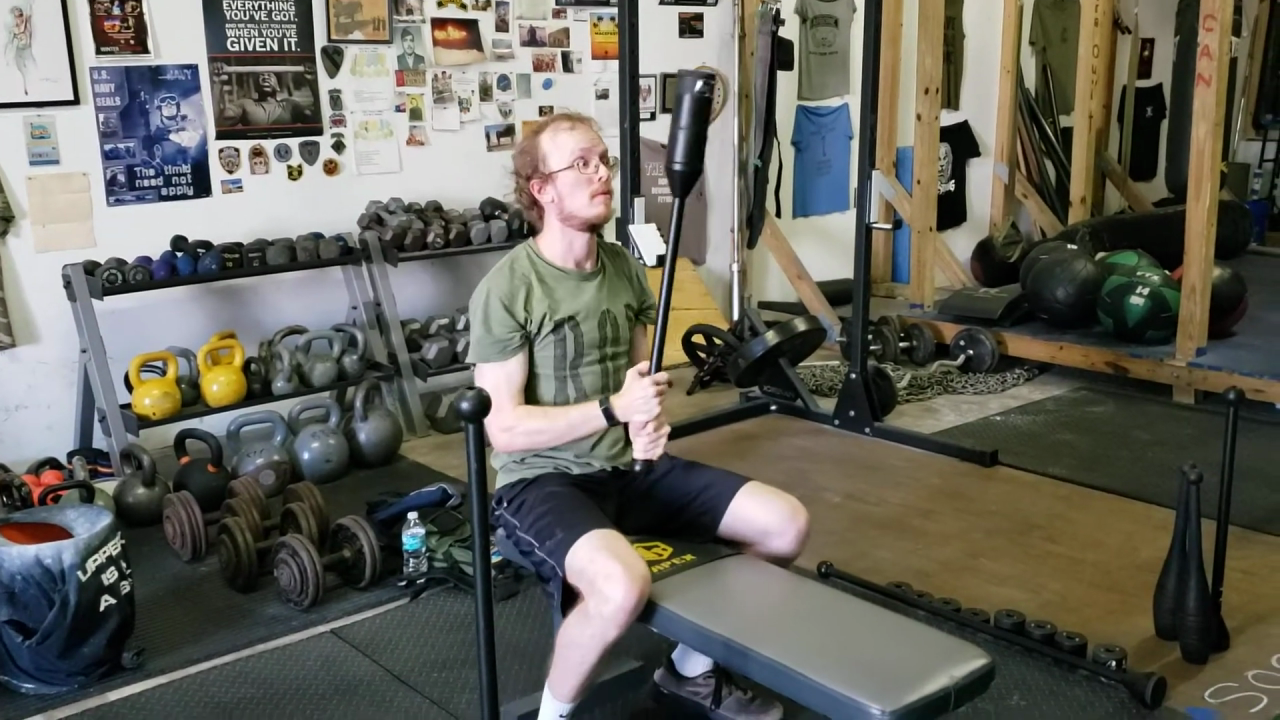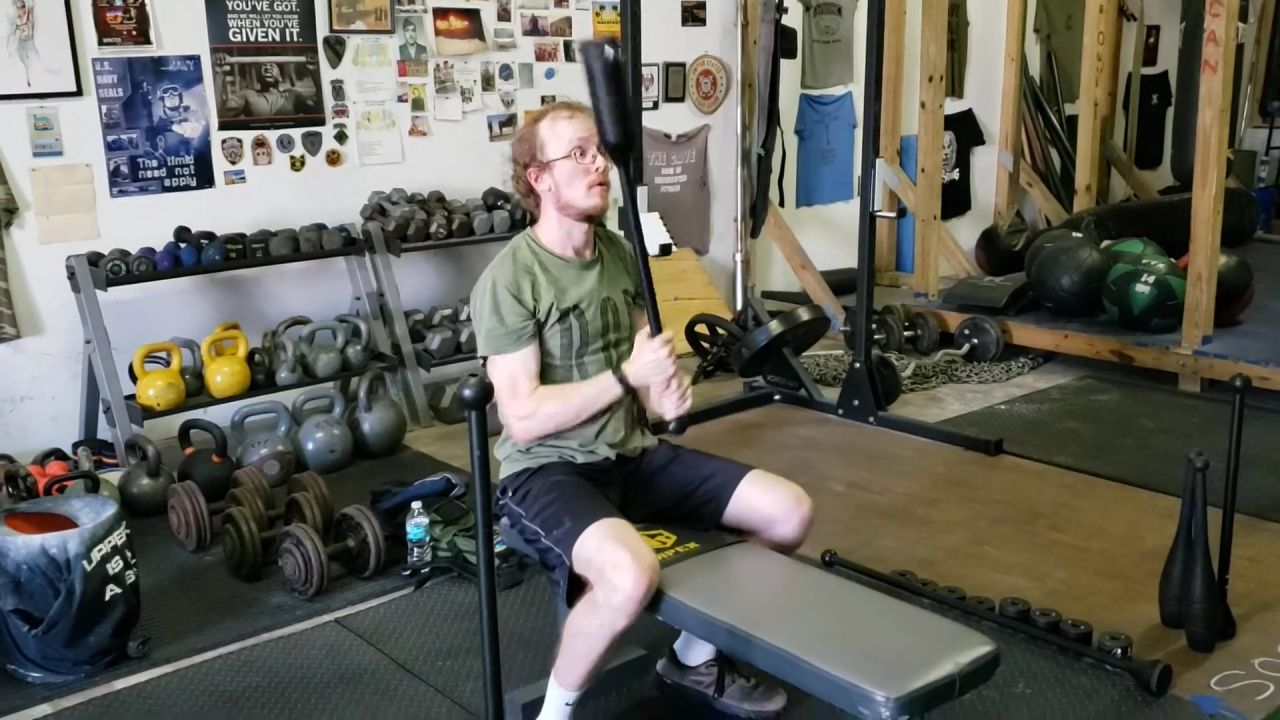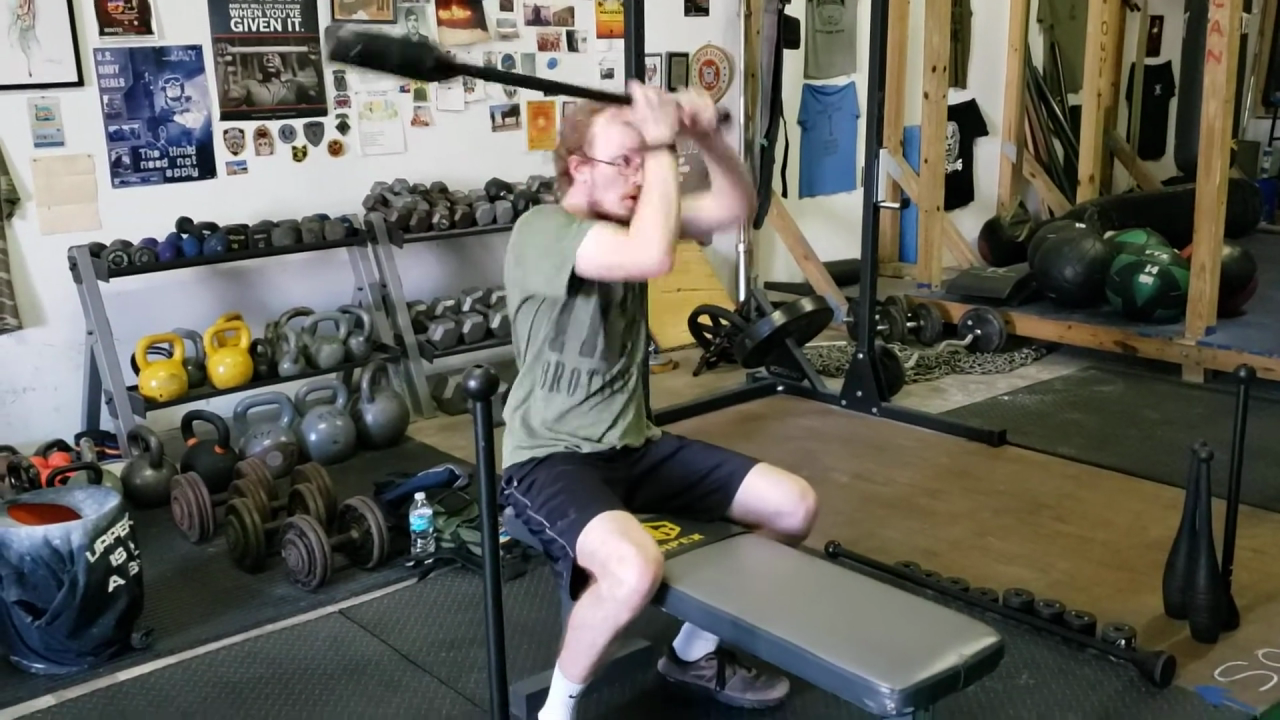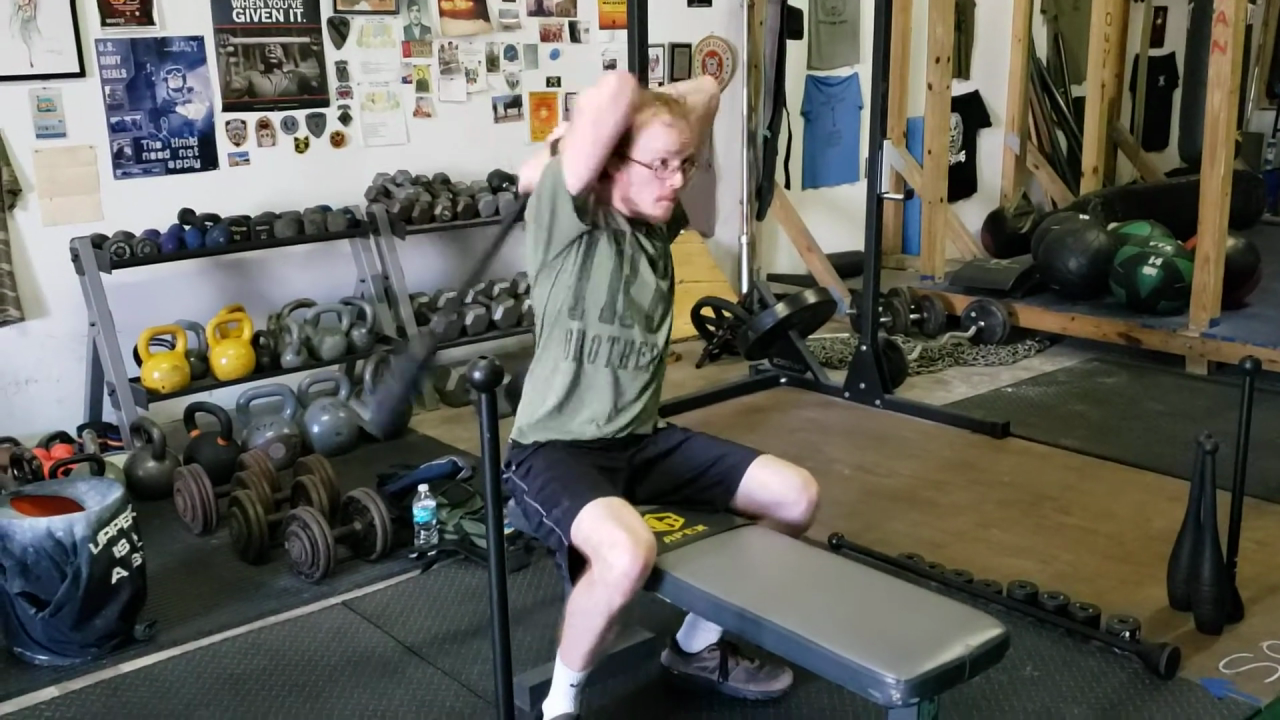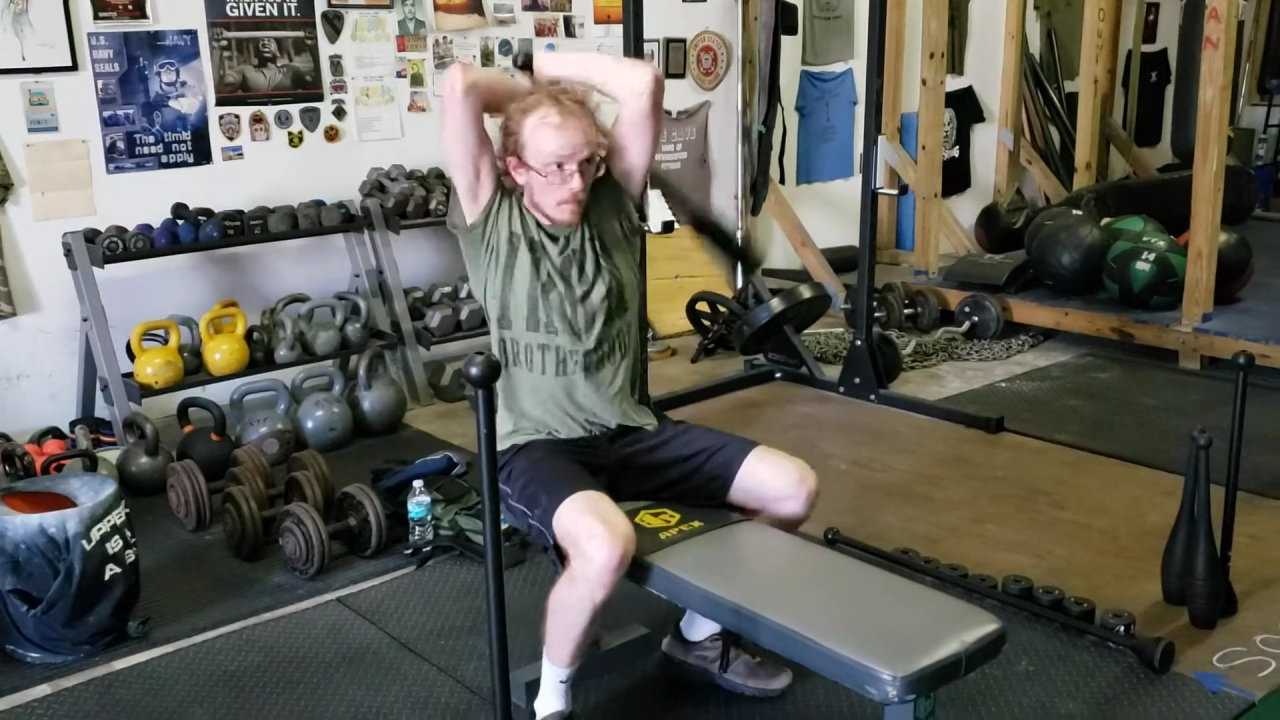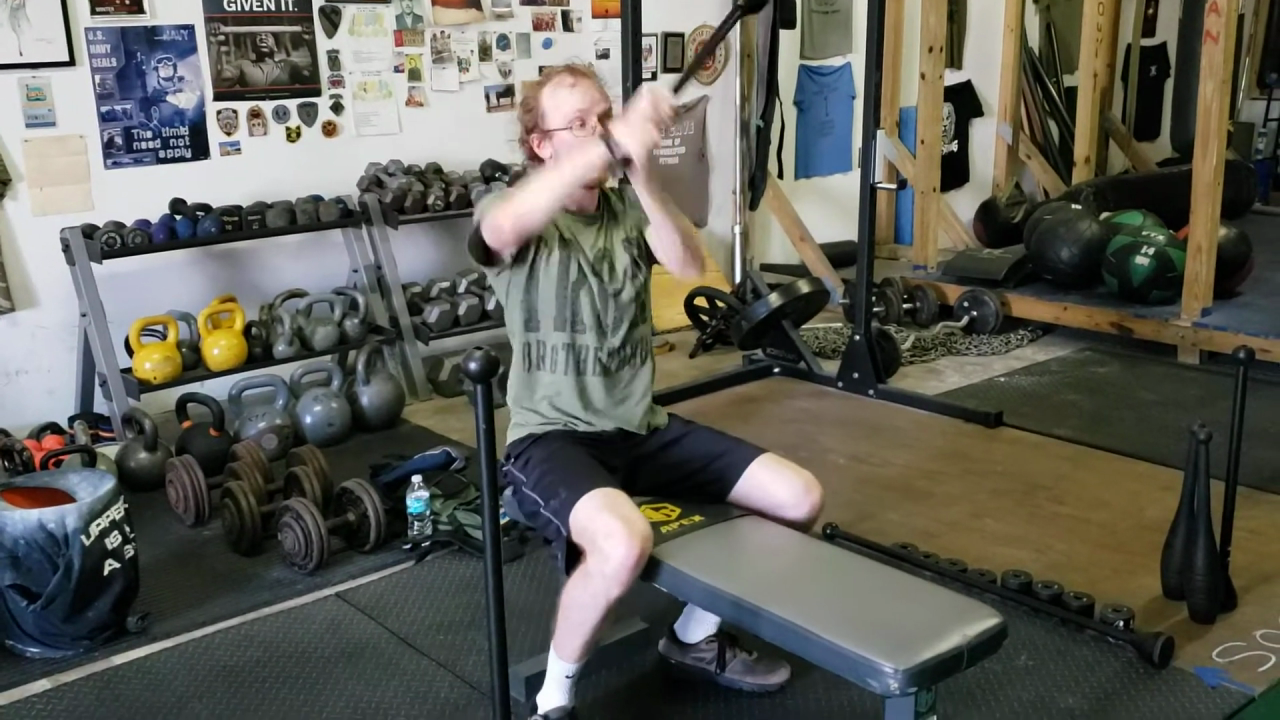
dt=0.3s
person 1, frame 1
left shoulder: (623, 267)
right shoulder: (506, 290)
right elbow: (504, 430)
left wrist: (646, 421)
right wrist: (613, 410)
left hip: (625, 470)
right hip: (541, 482)
left knee: (785, 524)
right knee: (620, 585)
left ankle: (692, 668)
person 1, frame 2
left shoulder: (618, 253)
right shoulder: (509, 279)
right elbow: (525, 419)
left wrist: (662, 385)
right wrist: (626, 376)
left hip: (630, 455)
right hip: (544, 471)
left knee: (789, 511)
right knee: (629, 574)
left ankle: (694, 657)
person 1, frame 3
left shoulder: (628, 226)
right shoulder: (542, 232)
left elbow: (737, 207)
right elbow: (651, 256)
left wrist: (708, 136)
right wrist: (661, 147)
left hip: (633, 446)
right hip: (550, 459)
left knee: (794, 504)
right knee: (633, 568)
left ankle: (696, 651)
person 1, frame 4
left shoulder: (653, 211)
right shoulder: (567, 206)
left elbow: (702, 92)
right elbow: (617, 94)
right wrist: (574, 141)
left hip: (643, 438)
right hip: (554, 448)
left knee: (796, 496)
right knee: (626, 553)
left ankle: (697, 644)
person 1, frame 5
left shoulder: (611, 205)
right shoulder: (491, 218)
left elbow: (643, 82)
right elbow: (457, 85)
left wrist: (557, 67)
right wrist: (526, 89)
left hip: (633, 432)
right hip: (539, 446)
left knee: (794, 488)
right knee: (604, 546)
left ankle: (700, 634)
person 1, frame 6
left shoulder: (626, 208)
right shoulder: (513, 213)
left elbow: (686, 263)
right elbow: (507, 224)
left wrist: (639, 169)
right wrist: (615, 146)
left hip: (641, 427)
right hip: (552, 438)
left knee: (799, 496)
right knee: (621, 543)
left ankle: (696, 635)
